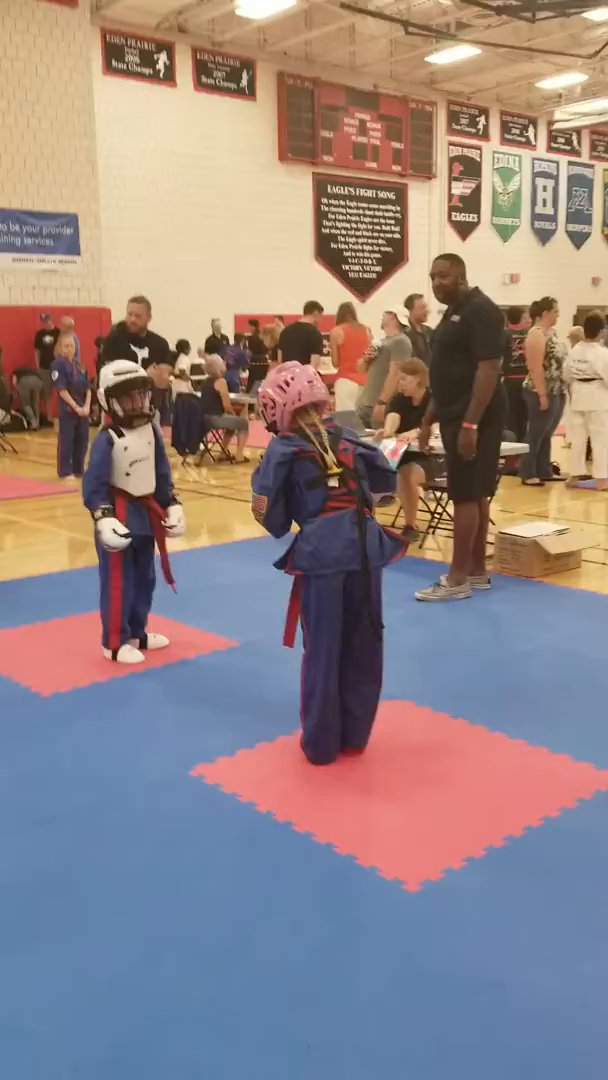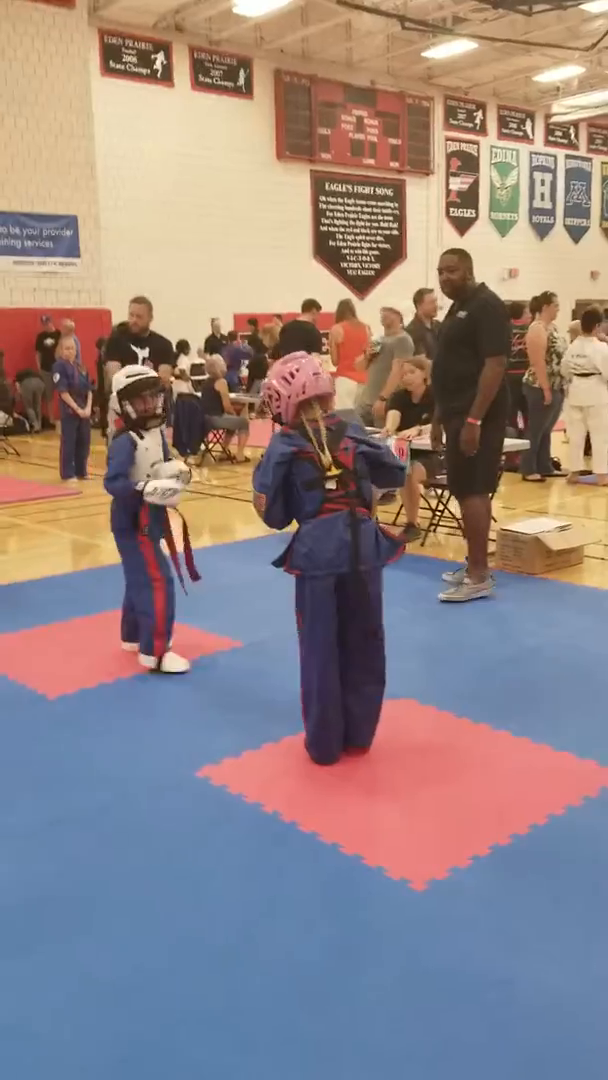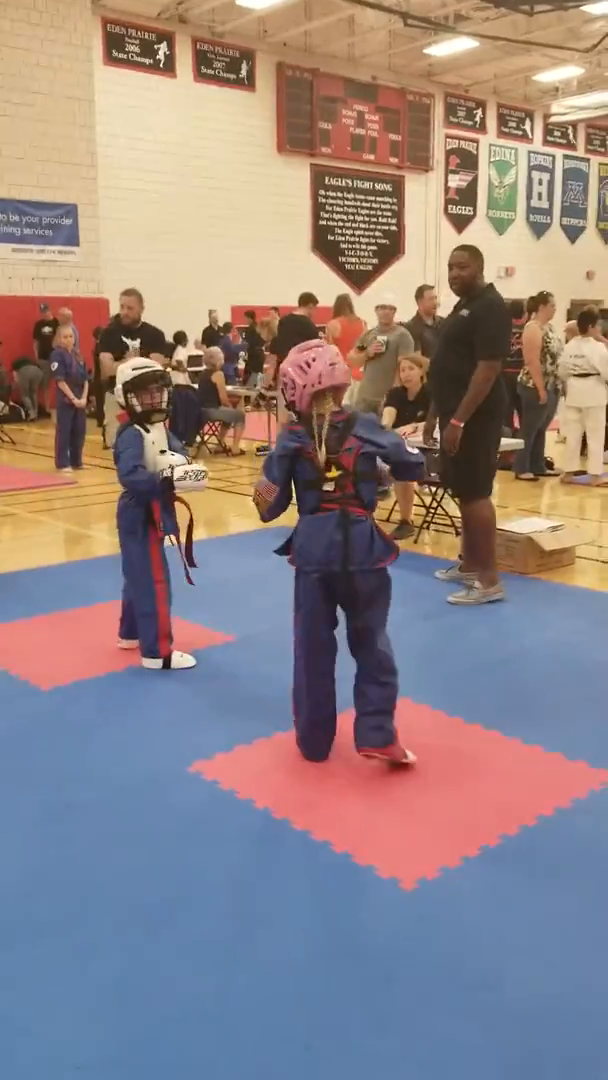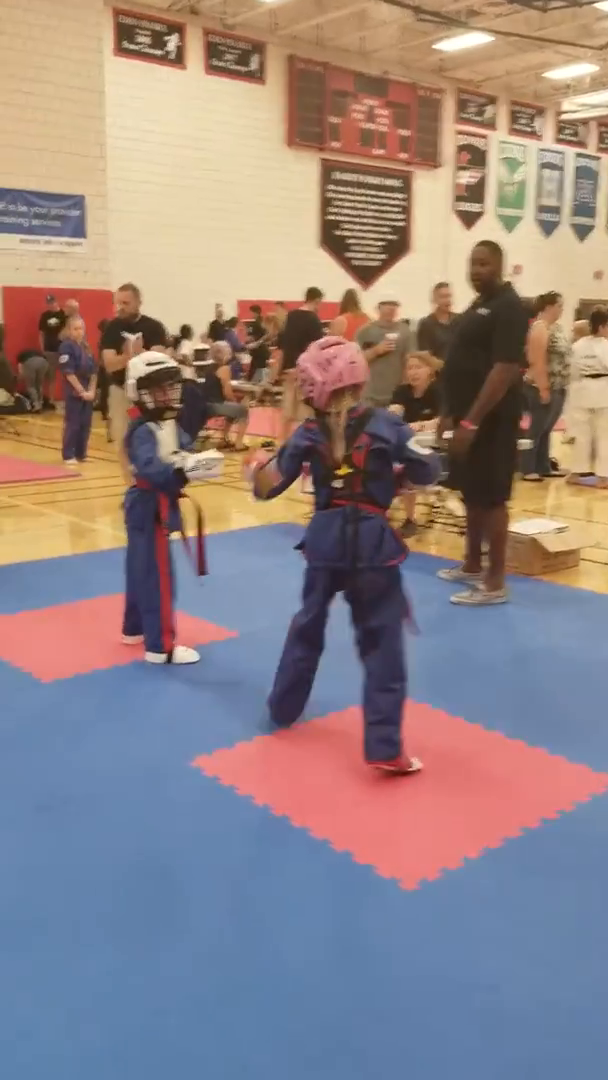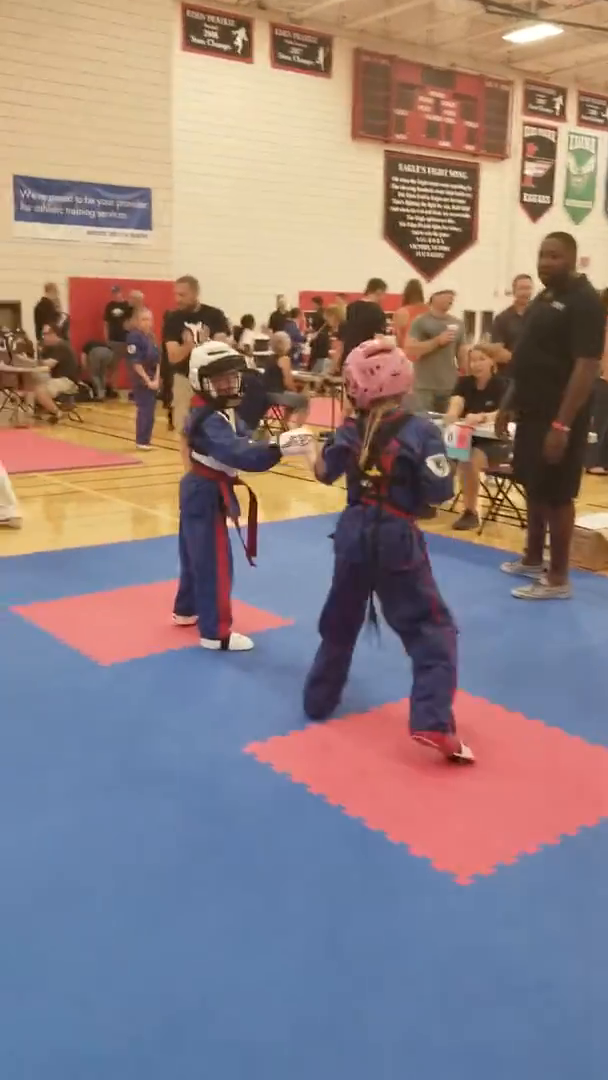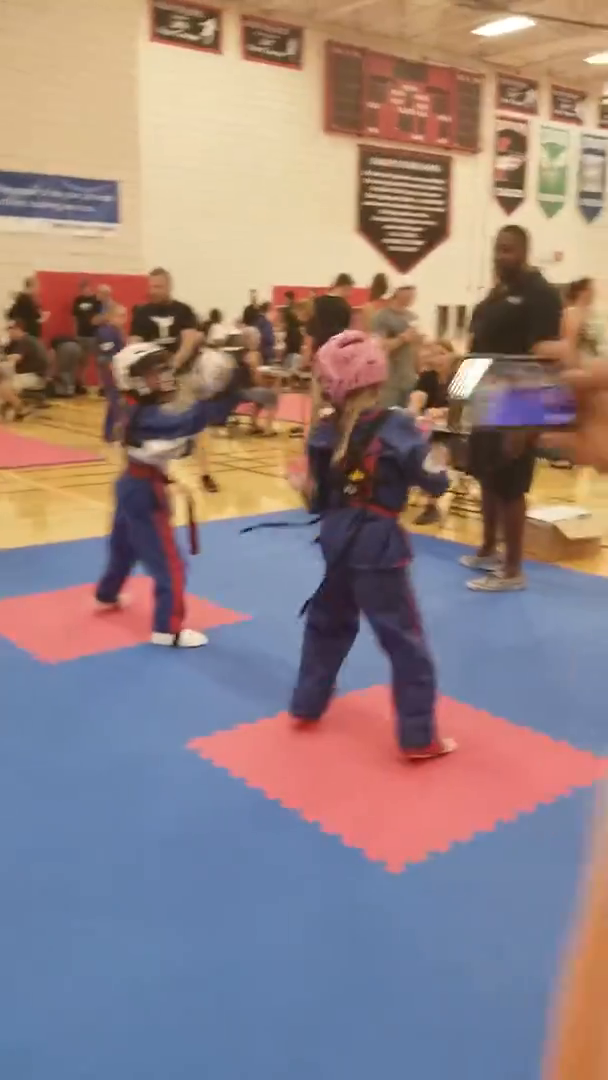
dt=0.3s
person 1, frame 1
left shoulder: (282, 448)
right shoulder: (348, 438)
left elbow: (271, 516)
right elbow: (386, 479)
left hip: (320, 550)
right hip: (366, 544)
left knee: (322, 649)
right knee: (364, 645)
left ankle: (320, 744)
right ankle: (353, 735)
person 1, frame 2
left shoulder: (283, 445)
right shoulder: (354, 433)
left elbow: (273, 514)
right elbow: (395, 472)
left hip: (316, 550)
right hip: (363, 544)
left knee: (319, 650)
right knee: (364, 646)
left ankle: (324, 743)
right ankle: (359, 734)
person 1, frame 3
left shoulder: (291, 439)
right shoulder: (367, 428)
left elbow: (269, 504)
right elbow: (414, 467)
left wrist: (262, 485)
left hip: (313, 547)
right hip: (362, 546)
left knee: (313, 646)
right knee: (371, 643)
left ankle: (314, 740)
right ankle: (378, 737)
person 1, frame 4
left shoulder: (308, 434)
right shoulder: (386, 425)
left elbow: (268, 483)
right elbow: (426, 471)
left wrist: (255, 466)
left hip: (325, 541)
right hip: (373, 543)
left knee: (307, 627)
right knee: (382, 643)
left ankle: (283, 707)
right ankle: (385, 747)
person 1, frame 5
left shoulder: (348, 432)
right shoulder: (419, 431)
left elbow: (324, 471)
right elbow: (440, 490)
left wrist: (325, 457)
right wrist: (417, 490)
left hip: (352, 537)
right hip: (396, 543)
left knee: (339, 623)
right knee: (433, 631)
left ankle: (319, 699)
right ankle: (434, 723)
person 1, frame 6
left shoulder: (325, 433)
right shoulder: (398, 427)
left elbow: (315, 499)
right elbow: (436, 482)
right wrist: (418, 462)
left hip: (339, 541)
right hip: (379, 544)
left knee: (326, 619)
right knee: (404, 639)
left ankle: (308, 701)
right ankle: (419, 736)
person 2, frame 1
left shoulder: (480, 310)
right shoulder: (452, 313)
left elbow: (489, 369)
left wrist: (470, 424)
right wrist: (428, 420)
left hip: (474, 419)
right hip: (455, 417)
left knee: (466, 495)
right knee: (473, 494)
left ankle: (457, 579)
right ankle: (477, 570)
person 2, frame 2
left shoulder: (486, 306)
right shoulder: (457, 309)
left elbow: (495, 365)
left wrist: (474, 419)
right wrist: (439, 418)
left hip: (477, 415)
right hip: (458, 413)
left knee: (470, 490)
right knee: (473, 490)
left ankle: (478, 577)
right ankle: (476, 566)
person 2, frame 3
left shoulder: (490, 307)
right shoulder: (464, 306)
left elbow: (488, 368)
left wrist: (458, 420)
right wrist: (435, 413)
left hip: (474, 417)
right hip: (456, 414)
left knee: (475, 493)
right knee: (464, 492)
left ankle: (489, 580)
right ankle: (469, 564)
person 2, frame 4
left shoulder: (509, 307)
right shoulder: (479, 305)
left elbow: (505, 371)
left wrist: (471, 422)
right wrist: (449, 412)
left hip: (489, 420)
right hip: (468, 416)
left knee: (491, 497)
right knee: (471, 493)
left ankle: (495, 583)
right ankle: (472, 565)
person 2, frame 5
right shoulder: (543, 298)
left wrist: (562, 425)
right wrist: (508, 404)
left hip: (557, 417)
right hip: (531, 411)
left knee: (556, 495)
right knee: (532, 487)
left ankle: (558, 578)
right ankle: (532, 558)
person 2, frame 6
left shoulder: (540, 295)
right shoulder: (497, 292)
left elbow: (544, 360)
left knee: (508, 488)
right knee: (487, 479)
left ankle: (511, 570)
right ankle: (488, 550)
person 3, frame 1
left shoulder: (151, 432)
right shoulder: (107, 439)
left elbow: (162, 474)
right elbow: (92, 484)
left wrist: (172, 507)
right wrist: (102, 518)
left hip: (146, 513)
right hip: (118, 516)
left knee: (144, 580)
right knee: (117, 583)
left ankle: (136, 634)
right ankle: (114, 642)
person 3, frame 2
left shoulder: (156, 433)
right shoulder: (125, 441)
left elbow: (165, 467)
right elbow: (114, 482)
left wrist: (177, 472)
right wrist: (146, 490)
left hip: (151, 515)
right hip: (133, 519)
left knee: (140, 579)
right knee: (157, 583)
left ankle: (134, 636)
right ankle: (154, 651)
person 3, frame 3
left shoulder: (160, 426)
right shoulder: (131, 434)
left elbow: (178, 453)
right elbow: (131, 476)
left wrist: (176, 462)
right wrist: (171, 479)
left hip: (152, 510)
right hip: (141, 513)
left knee: (139, 576)
right knee: (154, 581)
left ankle: (130, 633)
right ankle: (156, 652)
person 3, frame 4
left shoulder: (169, 422)
right shoulder: (143, 430)
left elbow: (184, 449)
right elbow: (150, 469)
left wrist: (187, 462)
right wrist: (185, 470)
left hip: (149, 504)
right hip: (150, 507)
left knee: (140, 570)
right knee: (157, 576)
left ankle: (134, 628)
right ankle: (160, 647)
person 3, frame 5
left shoulder: (219, 411)
right shoulder: (209, 420)
left elbow: (241, 442)
right elbow: (235, 453)
left wrist: (259, 449)
right wrist: (277, 448)
left hip: (199, 488)
right hip: (208, 494)
left knee: (195, 555)
right knee: (215, 564)
left ankle: (186, 610)
right ankle: (215, 633)
person 3, frame 6
left shoulder: (145, 410)
right shoulder: (146, 415)
left elbow: (180, 435)
right elbow: (186, 423)
left wrist: (173, 445)
right wrist: (212, 392)
left hip: (133, 486)
right hip: (145, 493)
left knee: (124, 547)
right knee: (169, 561)
left ankle: (107, 595)
right ankle: (168, 628)
